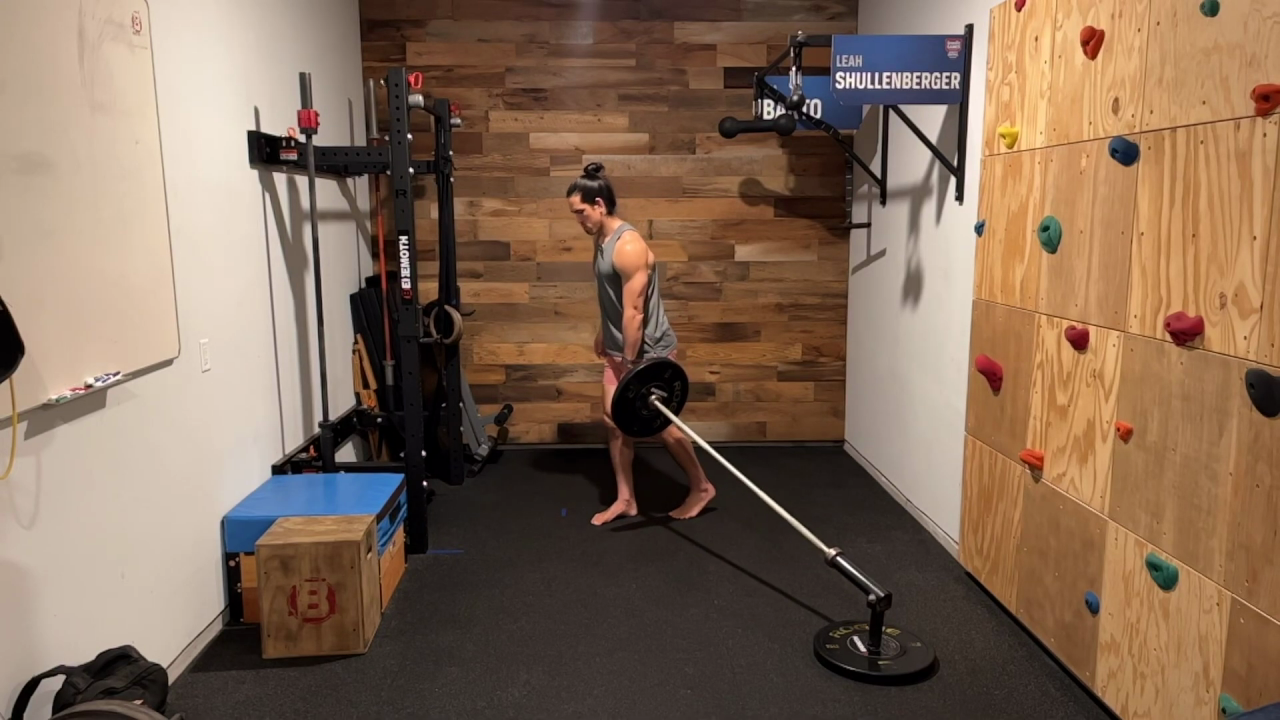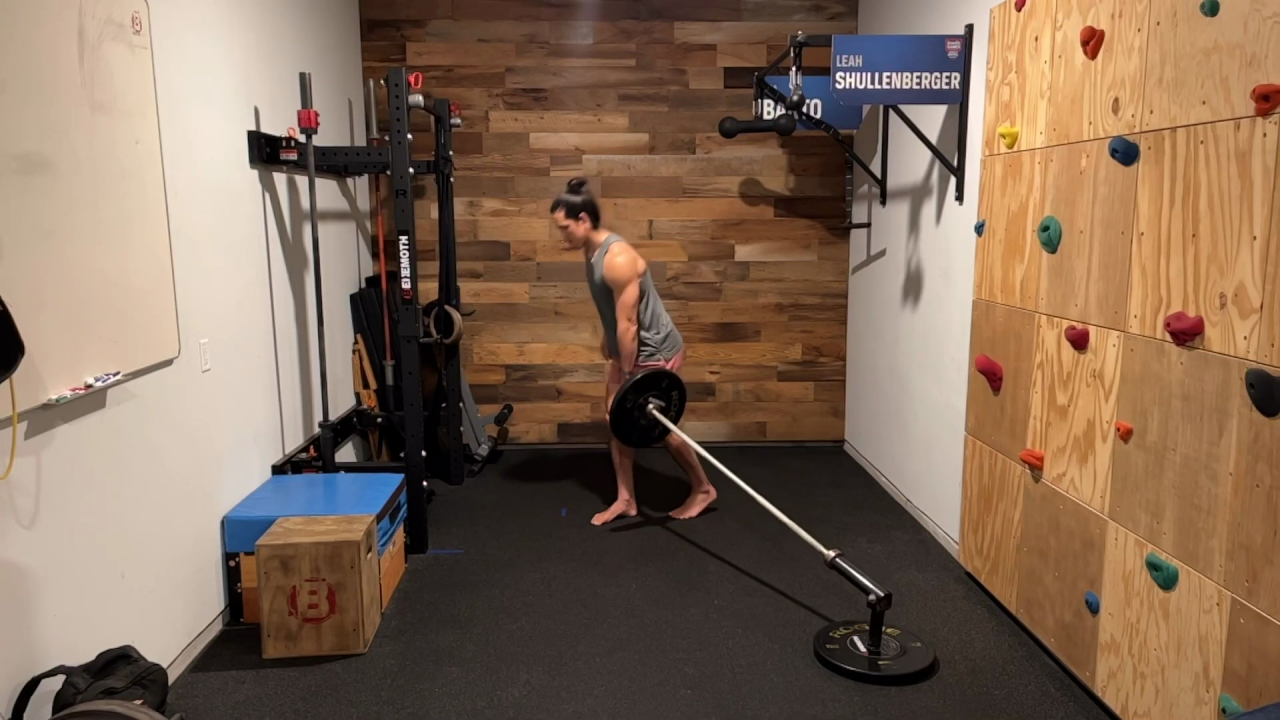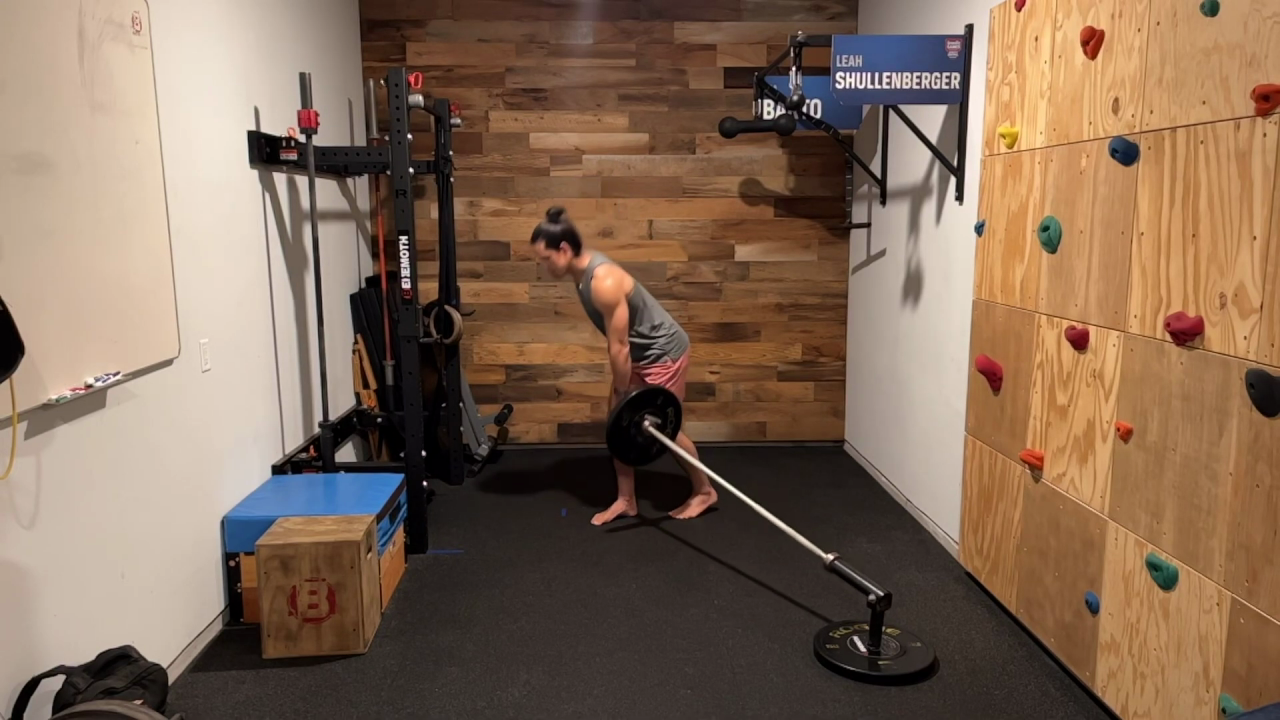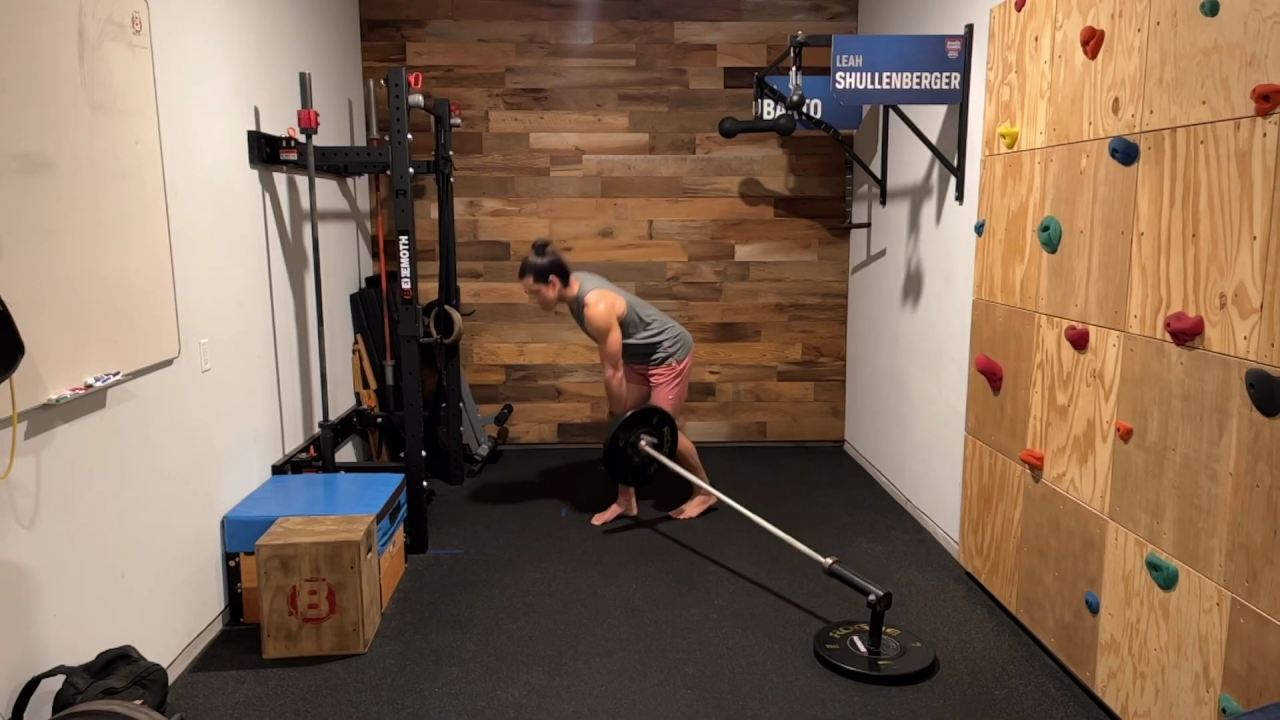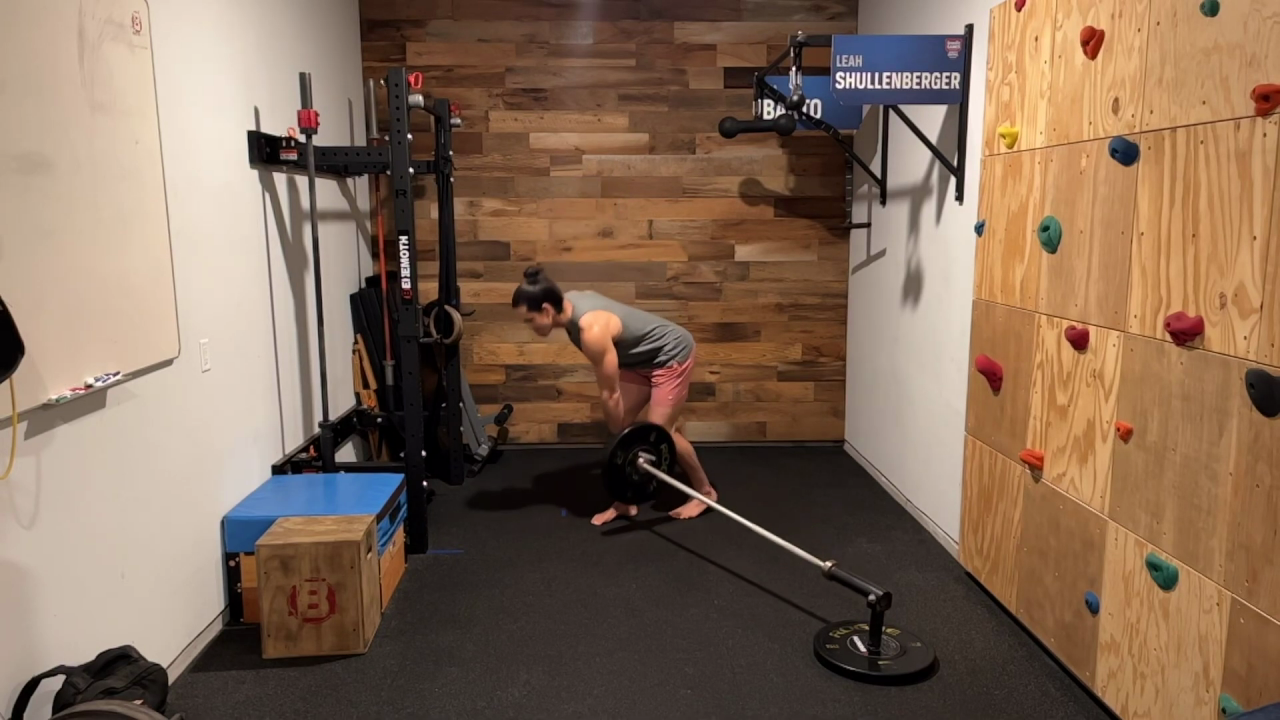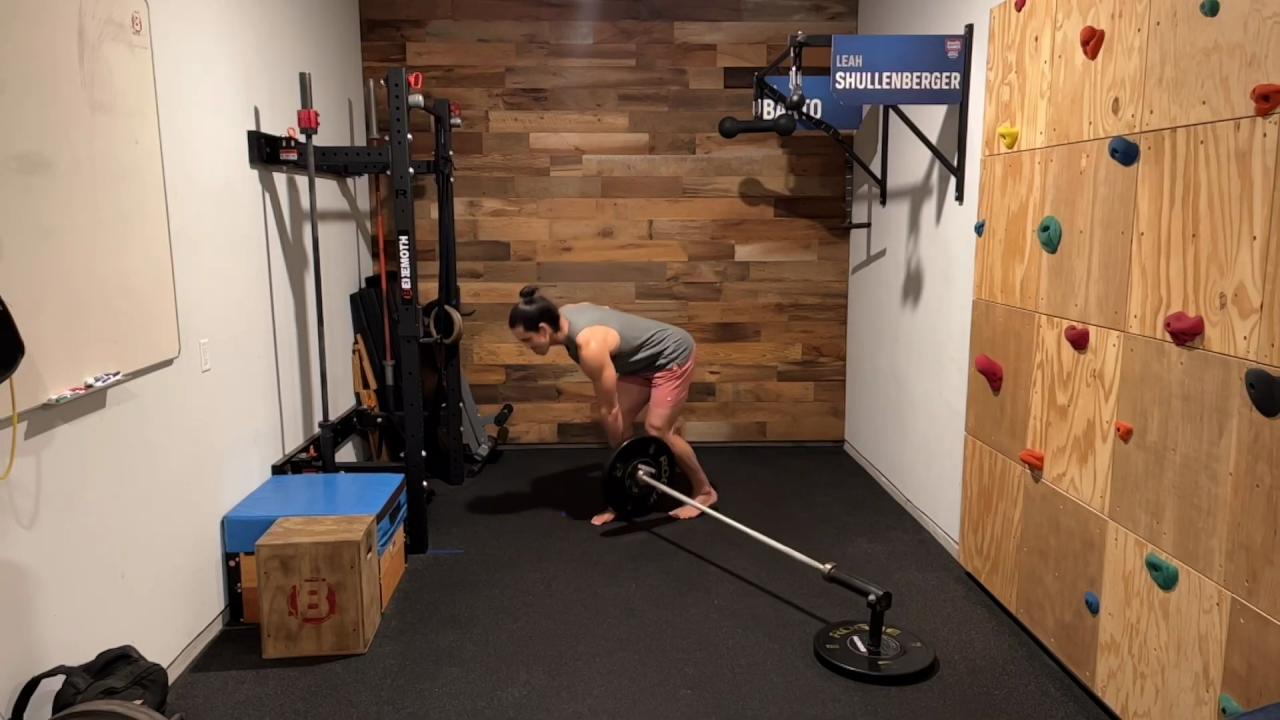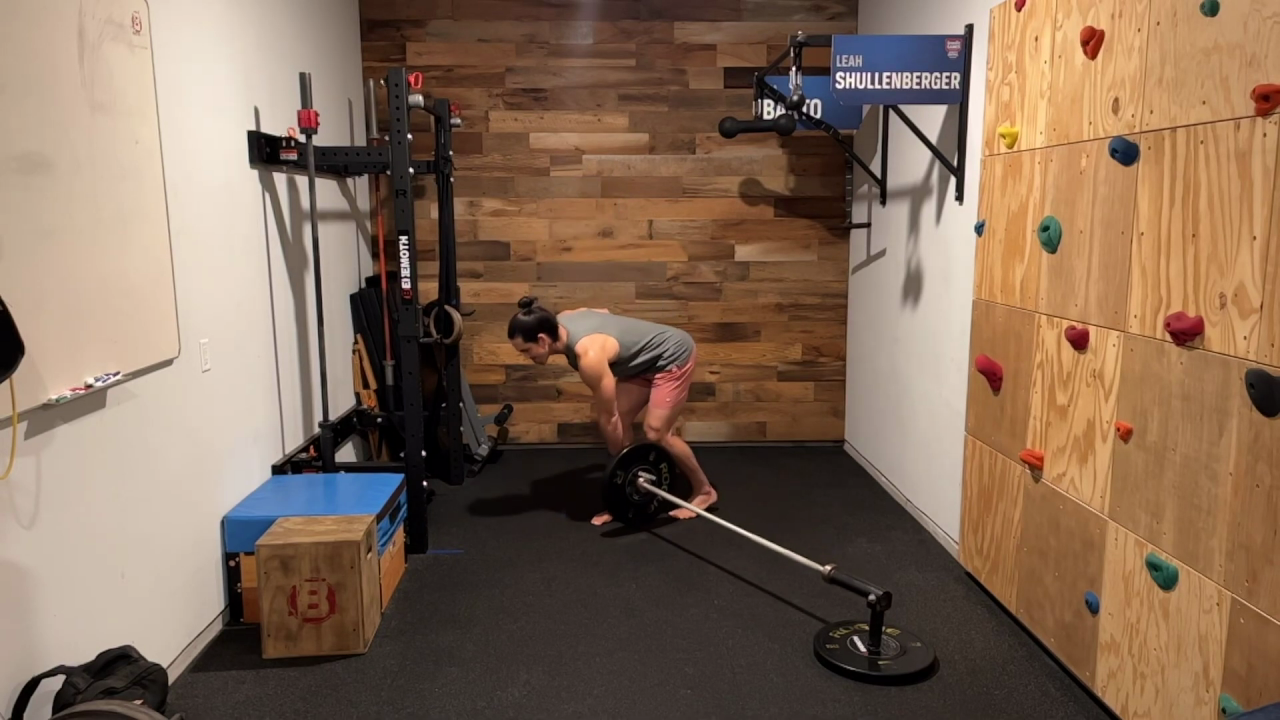
dt=0.2s
person 1, frame 1
left shoulder: (628, 246)
right shoulder: (601, 239)
left elbow: (634, 312)
left wrist: (632, 366)
right wrist: (603, 334)
left hip: (649, 352)
right hip: (620, 349)
right knee: (615, 422)
left ankle: (702, 487)
right ankle: (626, 499)
person 1, frame 2
left shoulder: (617, 259)
right shoulder: (593, 251)
left elbow: (628, 323)
left wrist: (628, 377)
right wrist: (607, 340)
left hip: (657, 350)
right hip: (629, 350)
left ankle: (704, 489)
right ankle: (626, 499)
person 1, frame 3
left shoulder: (604, 282)
right shoulder: (583, 269)
left elbow: (619, 347)
left wrist: (622, 395)
left hip: (664, 351)
right hip: (638, 352)
left ankle: (705, 491)
right ankle: (626, 499)
person 1, frame 4
left shoulder: (596, 308)
right shoulder: (576, 284)
left elbow: (613, 372)
left wrist: (620, 418)
left hip: (669, 352)
right hip: (640, 354)
left ankle: (705, 492)
right ankle: (626, 500)
person 1, frame 5
left shoulder: (592, 331)
right shoulder: (569, 300)
left elbow: (610, 393)
left wrist: (618, 437)
left hip: (672, 354)
right hip: (643, 355)
right knee: (620, 421)
left ankle: (705, 491)
right ankle: (625, 500)
person 1, frame 6
left shoulder: (590, 346)
right shoulder: (564, 314)
left elbow: (608, 408)
left hip: (672, 356)
right hip: (645, 357)
left knee: (657, 430)
right knee: (621, 421)
left ankle: (704, 491)
person 1, frame 7
left shoulder: (589, 356)
right shoulder: (562, 320)
left elbow: (608, 418)
left hip: (673, 356)
right hip: (646, 358)
left knee: (656, 432)
right knee: (621, 419)
left ankle: (704, 491)
